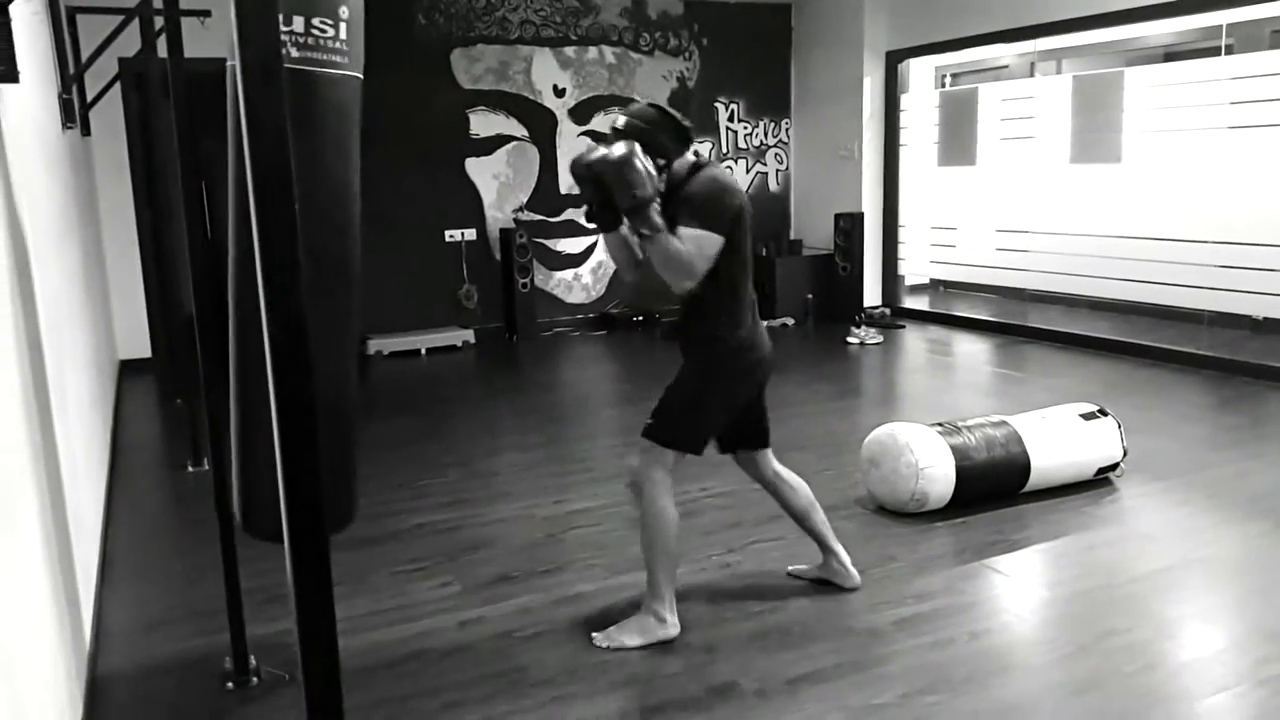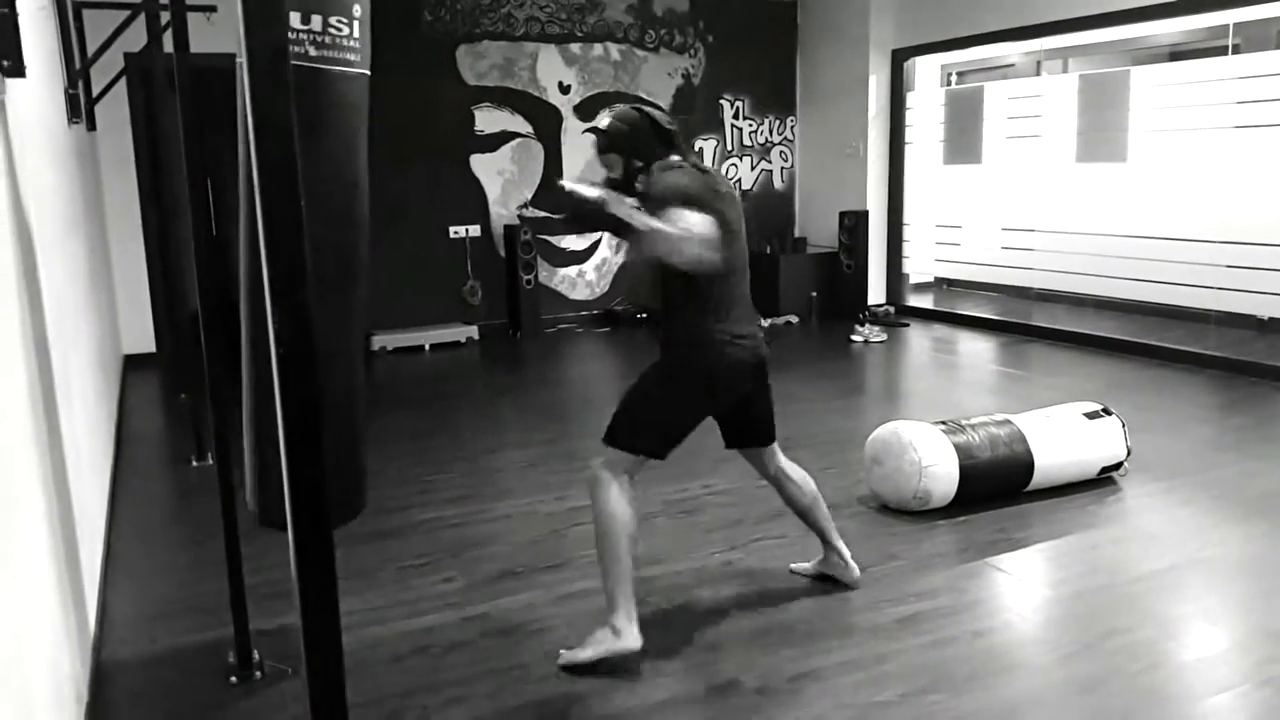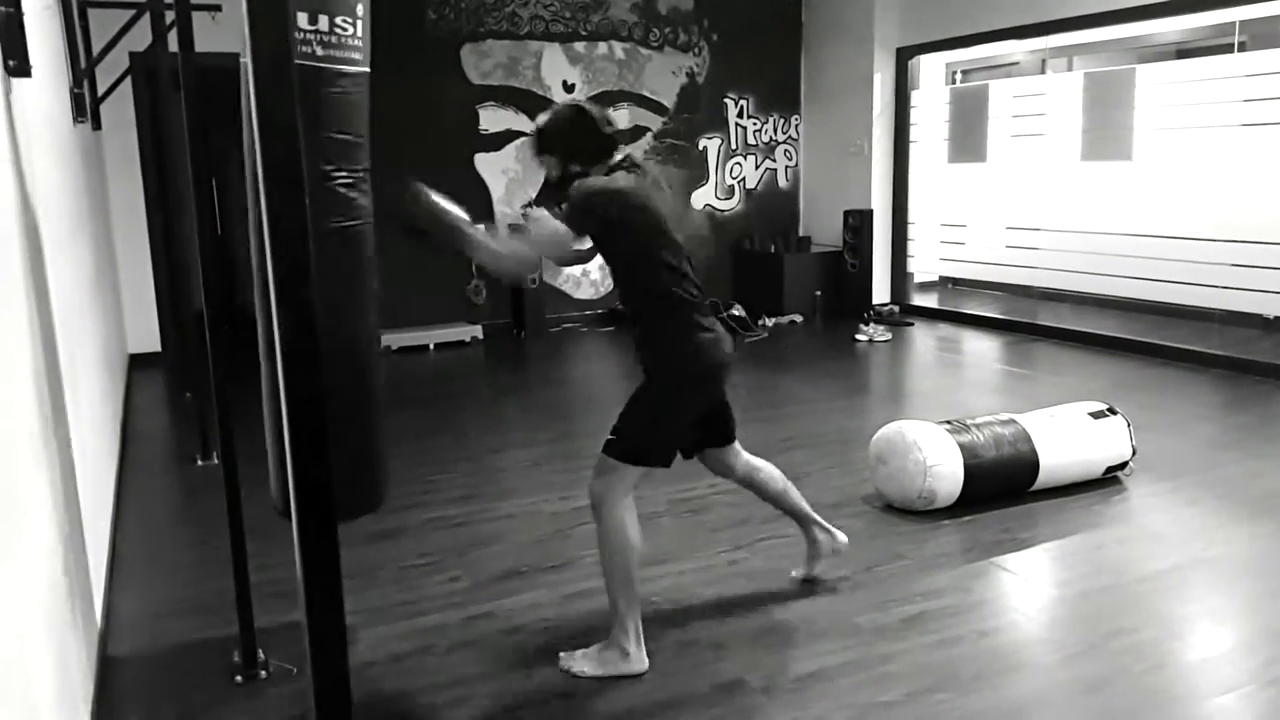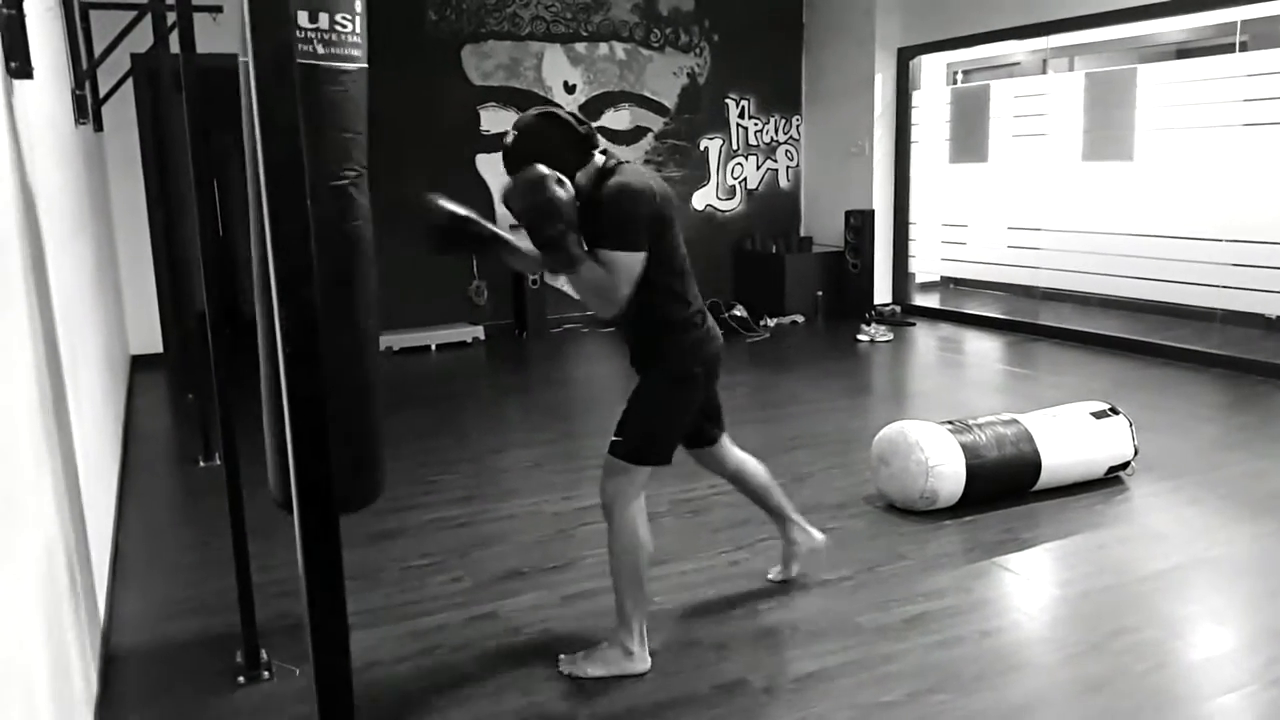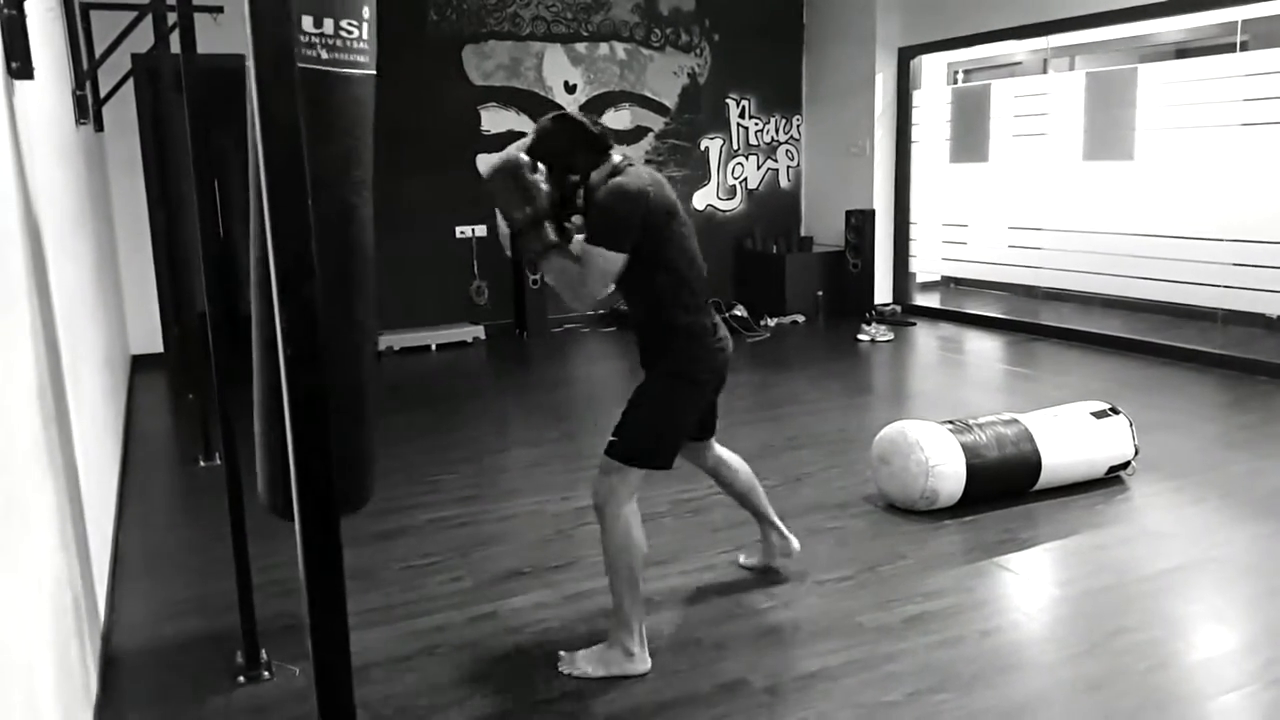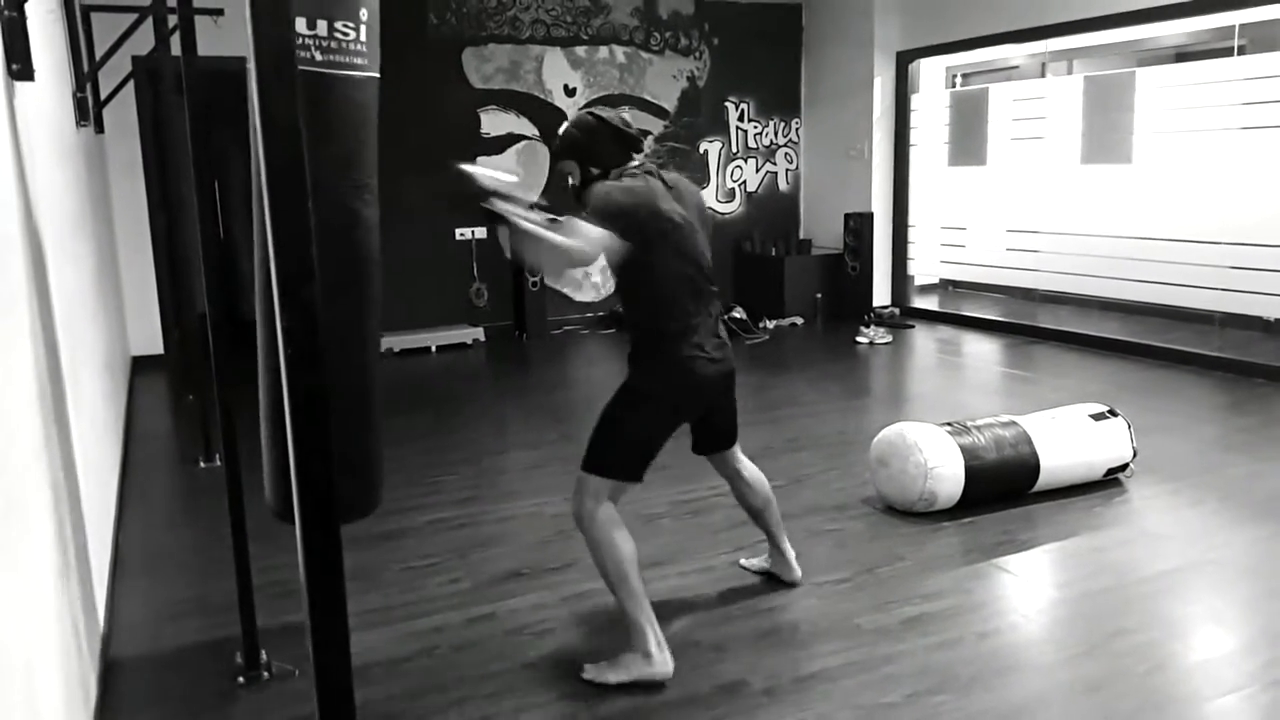
dt=0.2s
person 1, frame 1
left shoulder: (710, 190)
right shoulder: (679, 191)
left elbow: (682, 279)
right elbow: (632, 269)
left wrist: (645, 211)
right wrist: (606, 212)
left hip: (724, 354)
right hip: (745, 351)
left knee: (648, 469)
right knee: (762, 465)
left ankle: (660, 612)
right ankle: (837, 561)
person 1, frame 2
left shoulder: (668, 182)
right shoulder: (713, 180)
left elbow: (697, 250)
left wrist: (620, 209)
right wrist: (639, 217)
left hip: (697, 360)
right hip: (745, 349)
left knee: (608, 474)
right knee: (769, 462)
left ankle: (620, 627)
right ankle: (838, 558)
person 1, frame 3
left shoulder: (605, 193)
right shoulder: (649, 182)
left elbow: (515, 256)
left hip: (684, 359)
right hip: (706, 346)
left knee: (609, 491)
right knee: (728, 460)
left ankle: (625, 647)
right ankle: (819, 533)
person 1, frame 4
left shoulder: (623, 193)
right shoulder: (606, 186)
left elbow: (608, 301)
right elbow: (597, 271)
left wrist: (556, 236)
left hip: (678, 357)
right hip: (685, 347)
left knee: (619, 490)
right knee: (716, 451)
left ankle: (629, 647)
right ankle: (796, 531)
person 1, frame 5
left shoulder: (624, 196)
right shoulder: (633, 182)
left elbow: (587, 290)
right elbow: (598, 262)
left wrist: (535, 234)
right wrist: (548, 232)
left hip: (684, 357)
right hip: (702, 347)
left knee: (612, 491)
right knee: (705, 450)
left ankle: (627, 645)
right ankle: (775, 540)
person 1, frame 6
left shoulder: (613, 196)
right shoulder: (683, 192)
left elbow: (575, 254)
left hip: (666, 378)
right hip: (714, 359)
left knee: (592, 504)
right knee: (728, 459)
left ankle: (648, 650)
right ankle: (781, 555)
